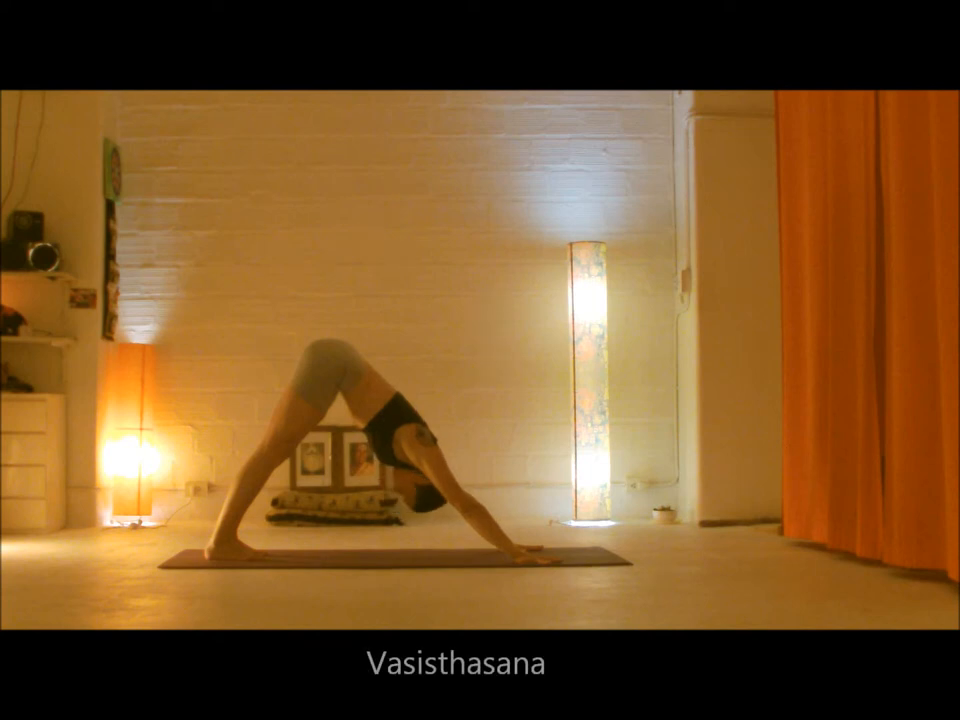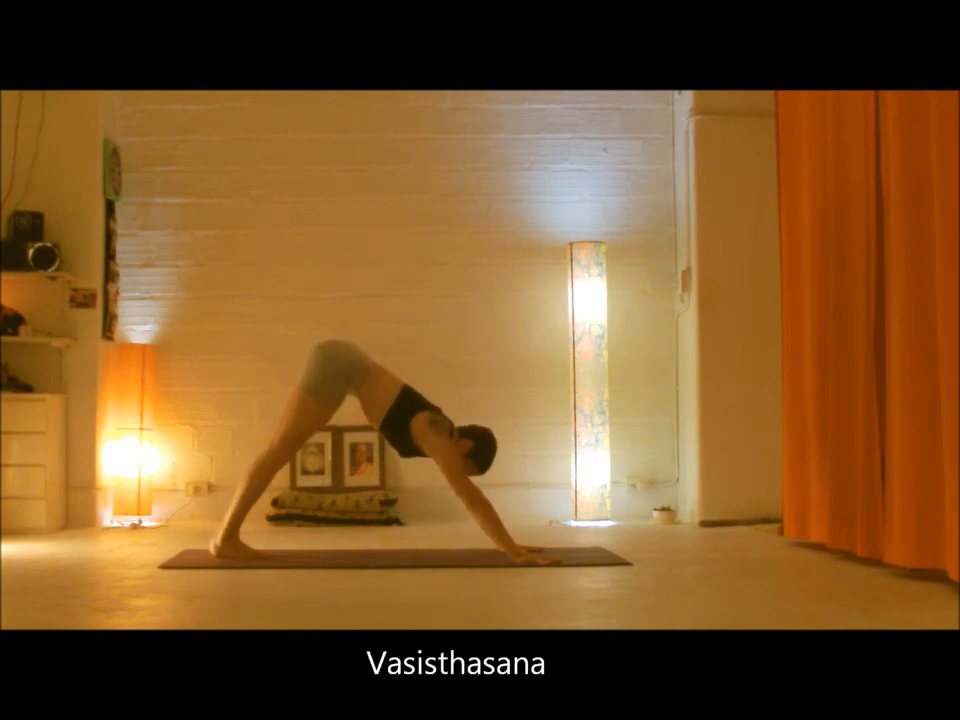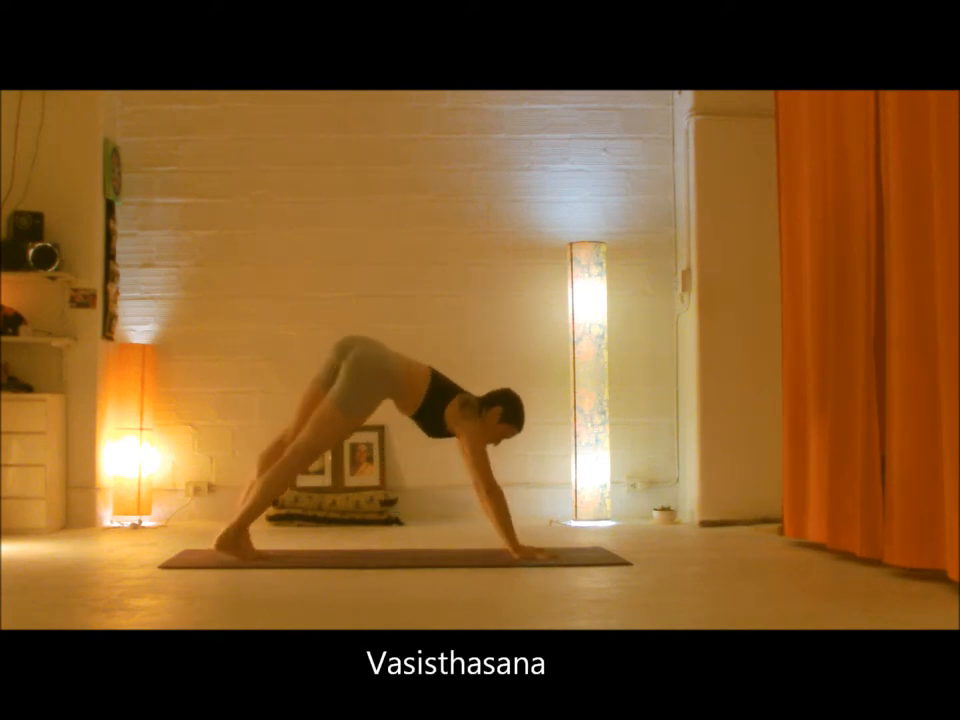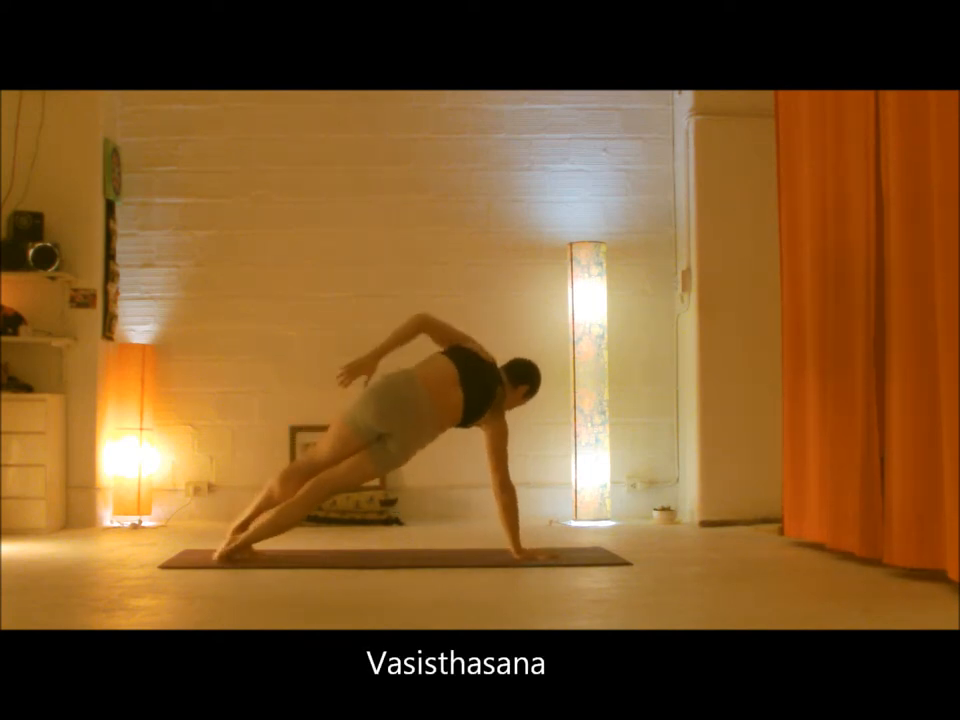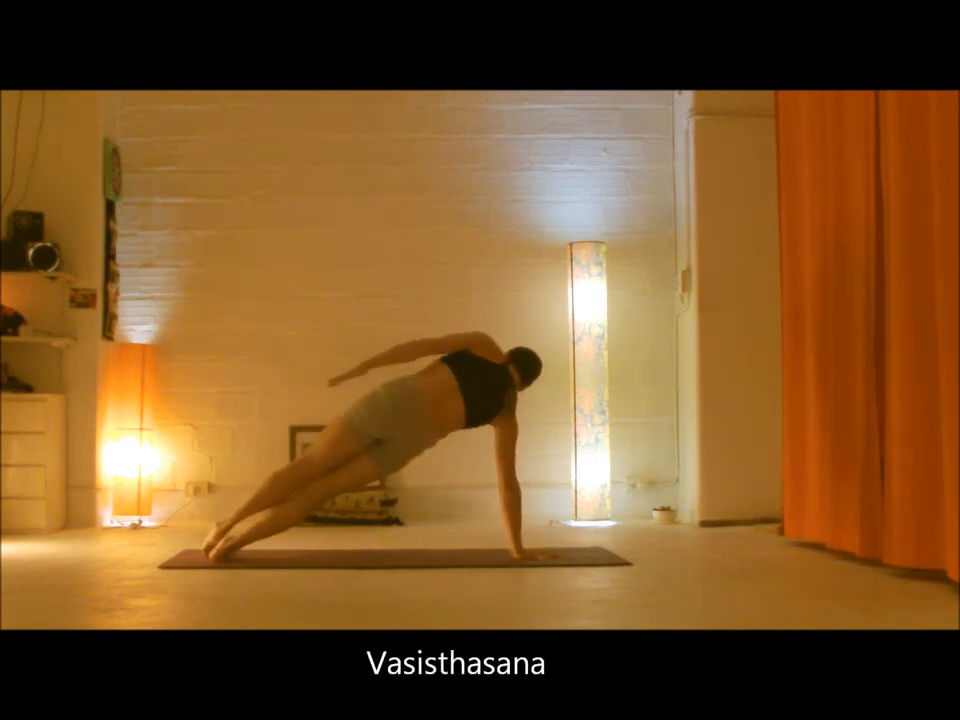
dt=1s
person 1, frame 1
left shoulder: (416, 449)
right shoulder: (419, 446)
left elbow: (464, 502)
right elbow: (464, 504)
left wrist: (508, 543)
right wrist: (512, 551)
left hip: (332, 363)
right hip: (331, 361)
left knee: (276, 449)
right knee: (273, 448)
left ankle: (225, 538)
right ankle: (220, 540)
person 1, frame 2
left shoulder: (444, 437)
right shoulder: (437, 437)
left elbow: (473, 497)
right elbow: (472, 498)
left wrist: (509, 544)
right wrist: (515, 551)
left hip: (341, 368)
right hip: (338, 363)
left knee: (281, 447)
right knee: (281, 449)
left ankle: (227, 535)
right ankle: (226, 537)
person 1, frame 3
left shoulder: (462, 410)
right shoulder: (471, 420)
left elbow: (480, 484)
right elbow: (489, 488)
left wrist: (506, 536)
right wrist: (515, 547)
left hip: (354, 350)
right hip: (370, 370)
left knee: (291, 439)
right knee: (299, 454)
left ankle: (238, 527)
right ankle: (231, 534)
person 1, frame 4
left shoulder: (474, 348)
right shoulder: (495, 419)
left elbow: (421, 319)
right elbow: (502, 485)
left wrist: (371, 357)
right wrist: (517, 547)
left hip: (391, 394)
right hip: (410, 433)
left knee: (310, 466)
right knee: (319, 488)
left ankle: (241, 525)
right ankle: (240, 541)
person 1, frame 5
left shoulder: (486, 345)
right shoulder: (506, 415)
left elbow: (428, 345)
right elbow: (508, 482)
left wrist: (364, 365)
right wrist: (518, 547)
left hip: (395, 401)
right hip: (409, 441)
left knee: (304, 469)
right knee: (317, 491)
left ankle: (226, 524)
right ankle: (233, 541)
